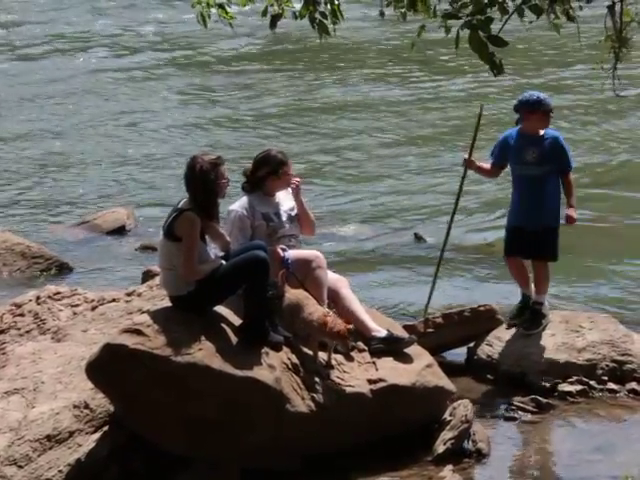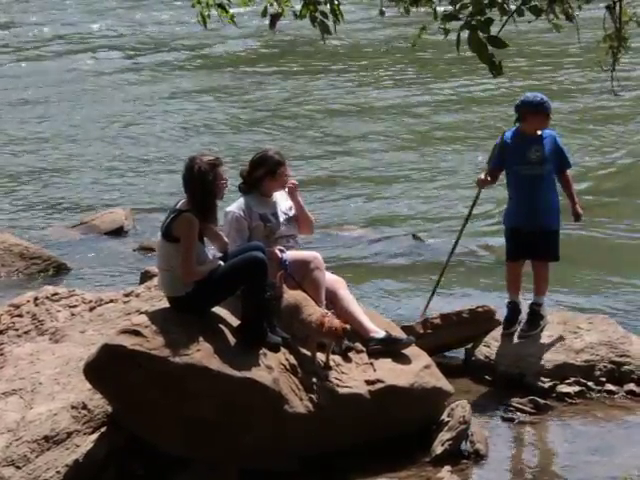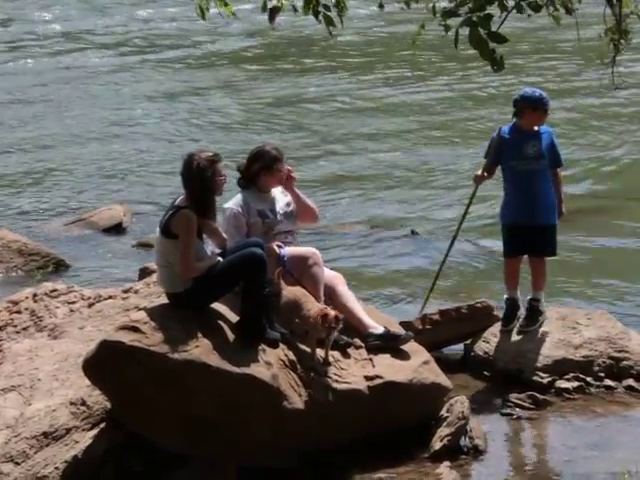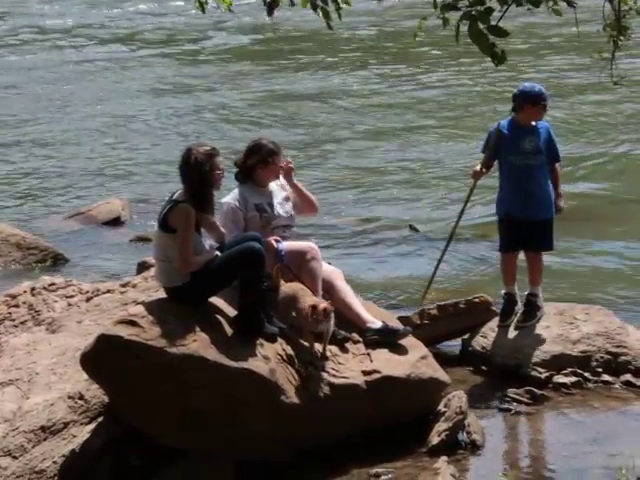
dt=0.3s
person 1, frame 1
left shoulder: (554, 140)
right shoulder: (509, 139)
left elbow: (566, 175)
right elbow: (494, 170)
left wrist: (571, 205)
right wrist: (474, 165)
left hip: (545, 215)
right hip: (518, 213)
left knee: (540, 262)
right knee: (512, 257)
left ankle: (539, 308)
right ankle: (527, 297)
person 1, frame 2
left shoulder: (551, 139)
right shoulder: (507, 141)
left elbow: (562, 173)
right elbow: (494, 174)
left wrist: (574, 202)
right wrist: (484, 180)
left hip: (546, 216)
right hip: (517, 217)
left knee: (541, 263)
right knee: (513, 263)
left ankle: (537, 310)
right ankle: (513, 307)
person 1, frame 3
left shoulder: (547, 135)
right shoulder: (504, 136)
left elbow: (554, 171)
right elbow: (490, 168)
left wrist: (559, 200)
right wrist: (481, 176)
left hip: (543, 212)
right hip: (514, 213)
left knee: (537, 259)
right knee: (511, 259)
left ankle: (536, 305)
right ankle: (512, 303)
person 1, frame 4
left shoulder: (544, 130)
right shoulder: (501, 131)
left elbow: (553, 164)
right elbow: (488, 162)
left wrist: (558, 193)
right wrist: (479, 170)
left hip: (540, 207)
right hip: (510, 207)
left knee: (534, 254)
right knee: (508, 254)
left ankle: (534, 300)
right ankle: (510, 298)
person 2, frame 1
left shoulder: (285, 196)
right shoulder: (242, 209)
left elbow: (309, 230)
left wrist: (298, 198)
right wrist: (268, 252)
left hip: (298, 266)
left knee: (338, 282)
right knee: (315, 258)
left ankle: (375, 333)
person 2, frame 2
left shoulder: (283, 197)
right shoulder: (239, 210)
left elbow: (308, 229)
left wrist: (296, 199)
right wrist: (265, 253)
left hip: (297, 267)
left knee: (337, 284)
right knee: (313, 259)
left ankle: (373, 334)
person 2, frame 3
left shoulder: (282, 192)
right shoulder: (238, 206)
left elbow: (313, 218)
left wrist: (292, 190)
left hip: (295, 262)
left knee: (335, 280)
right knee: (312, 255)
left ankle: (372, 330)
person 2, frame 4
left shoulder: (281, 185)
right shoulder: (235, 201)
left elbow: (313, 209)
left wrist: (291, 181)
left hip: (293, 258)
left knee: (333, 274)
right knee: (309, 250)
left ankle: (371, 325)
person 3, frame 1
left shoulder: (193, 206)
right shoulder: (190, 217)
left elbow: (225, 245)
right elbow: (190, 272)
right wrist: (217, 262)
left hip: (193, 285)
right hip: (188, 294)
left knee: (258, 247)
right knee: (258, 261)
left ankle: (266, 321)
right ankle: (254, 329)
person 3, frame 2
left shoulder: (191, 207)
right shoulder: (188, 218)
left elbow: (223, 246)
right elbow: (188, 274)
right wrist: (216, 263)
left hip: (192, 285)
right hip: (186, 296)
left knee: (256, 249)
right knee: (256, 262)
left ankle: (264, 322)
right ankle: (252, 331)
person 3, frame 3
left shoulder: (189, 203)
right shoulder: (186, 215)
left elbow: (222, 243)
right elbow: (187, 270)
right wrist: (214, 259)
left hip: (190, 282)
right hip: (185, 292)
left knee: (255, 245)
right knee: (254, 259)
left ankle: (263, 319)
right ankle: (252, 327)
person 3, frame 4
left shoulder: (187, 197)
right shoulder: (185, 209)
left elbow: (220, 237)
right elbow: (185, 264)
right wrist: (212, 254)
left hip: (188, 276)
right hip: (183, 286)
left knee: (253, 239)
right knee: (253, 253)
left ankle: (261, 313)
right ankle: (250, 322)
